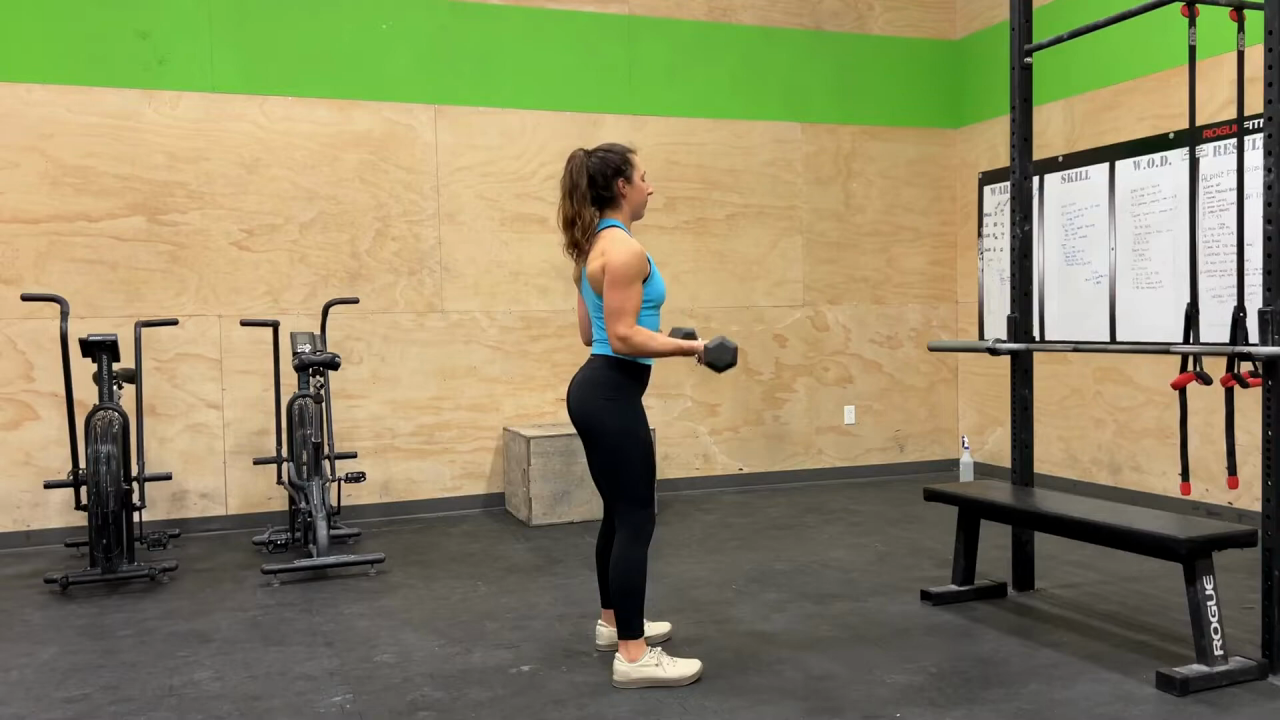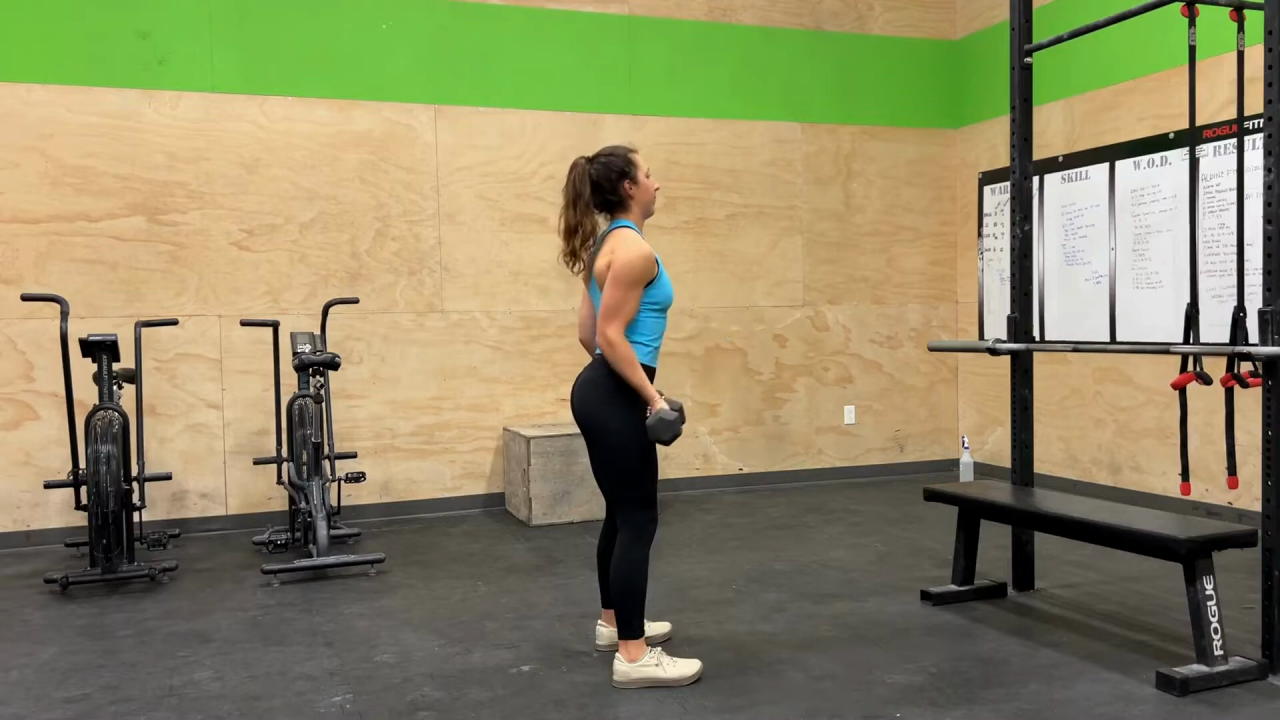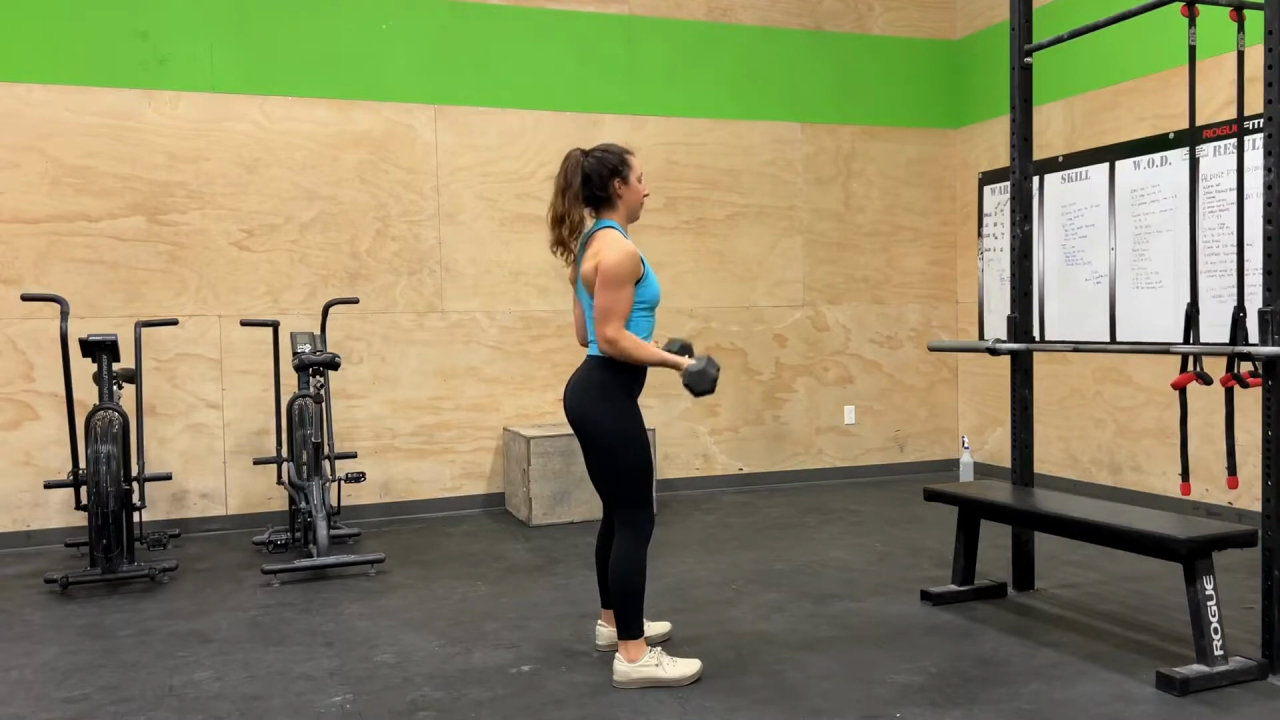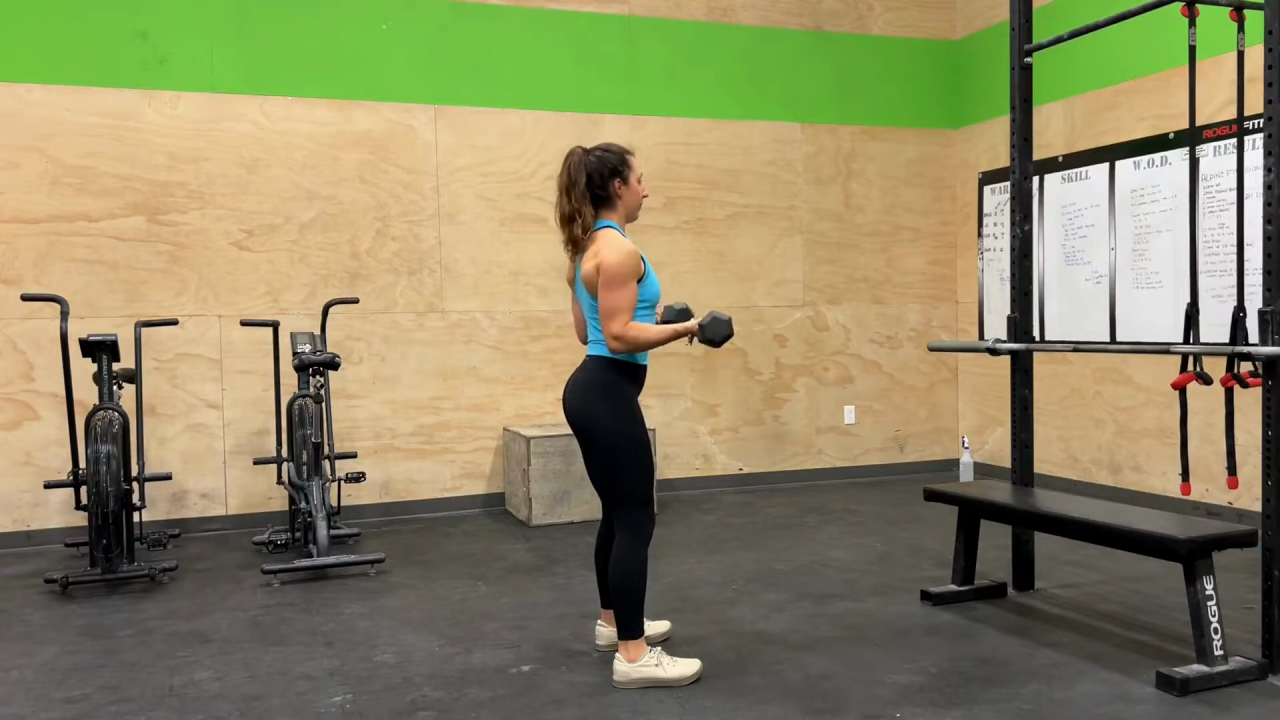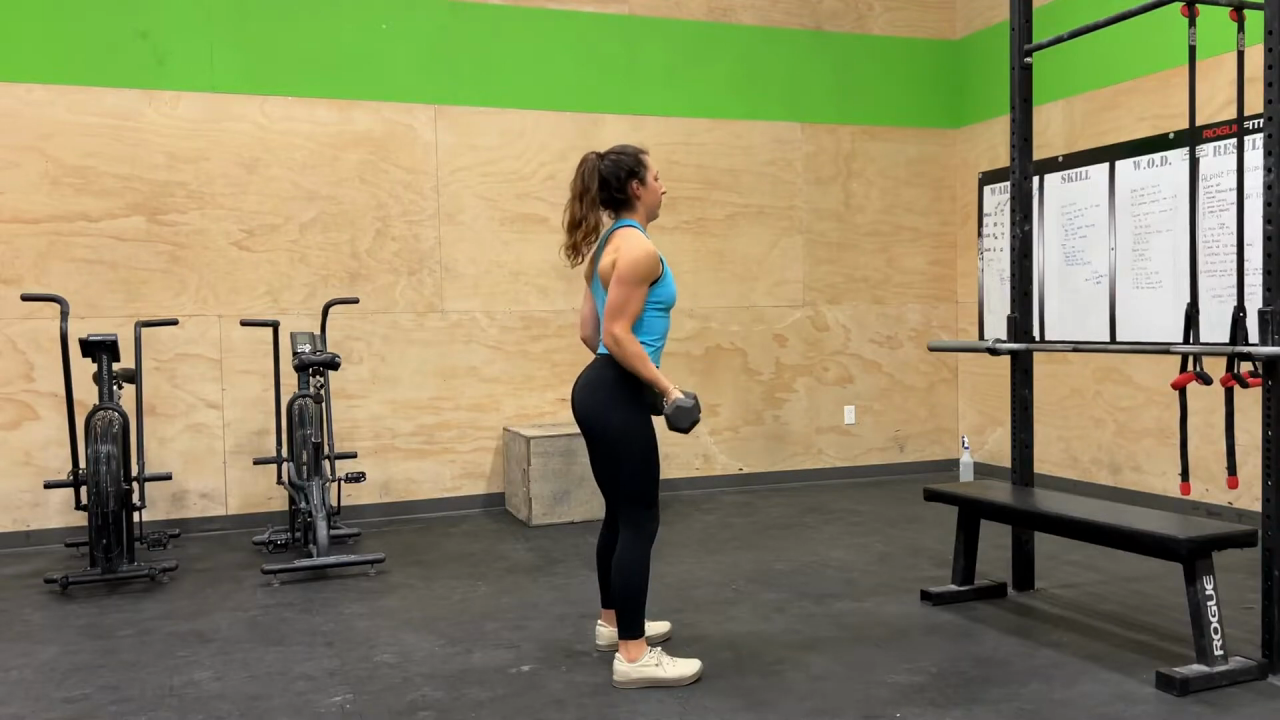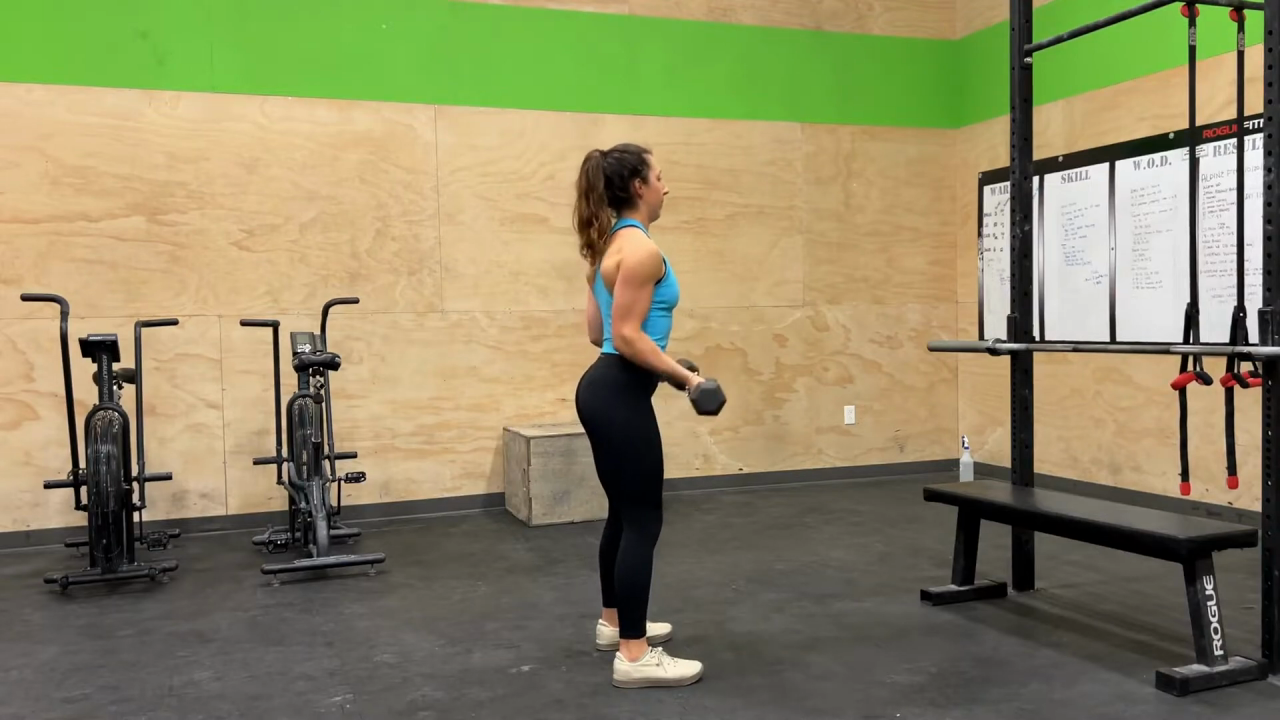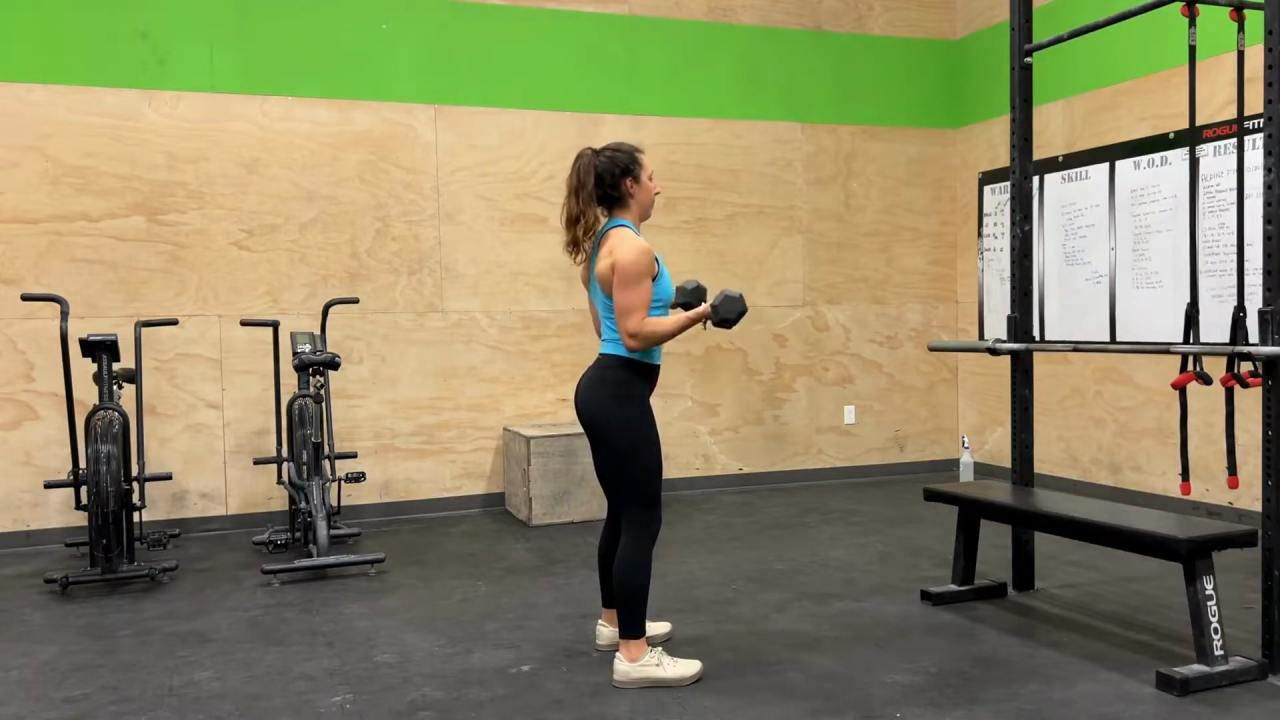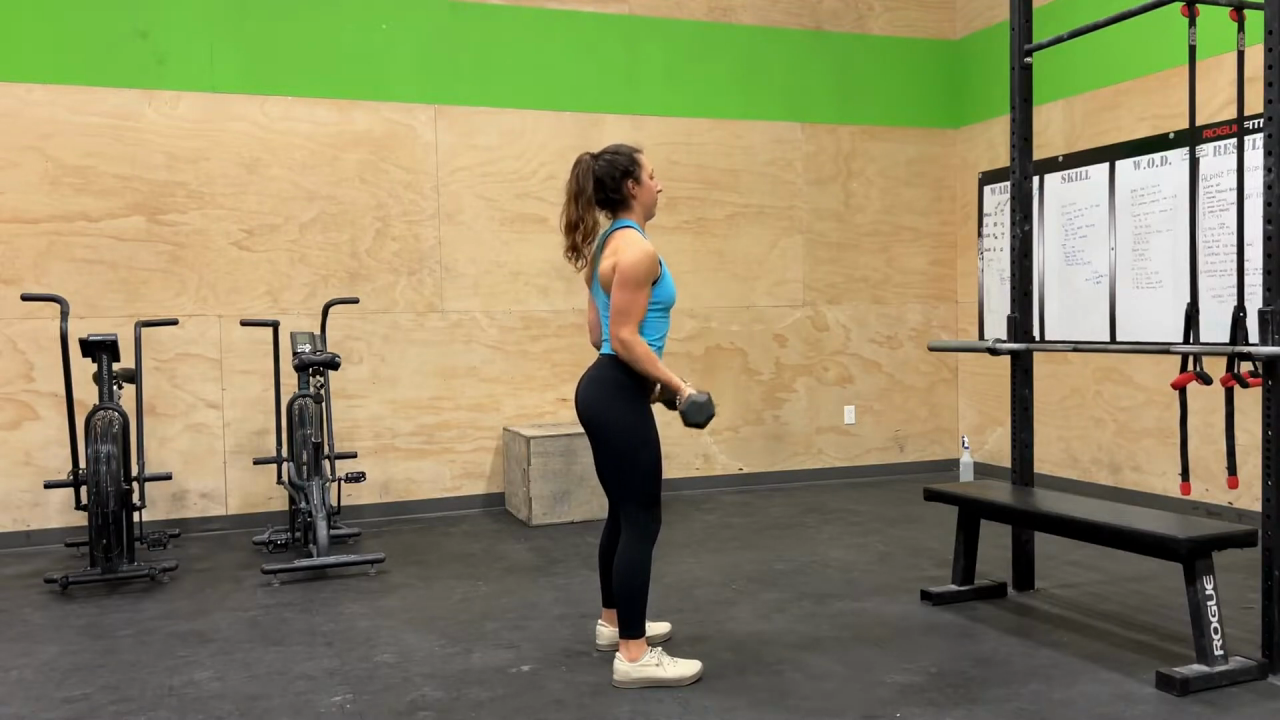
dt=0.4s
person 1, frame 1
left shoulder: (595, 245)
right shoulder: (624, 248)
right elbow: (624, 336)
left wrist: (663, 342)
right wrist: (689, 347)
left hip: (593, 388)
right hip: (611, 395)
left knee: (618, 514)
right knee: (635, 520)
left ankle: (613, 622)
right ankle: (633, 655)
person 1, frame 2
left shoulder: (608, 245)
right shoulder: (634, 249)
right elbow: (611, 335)
right wrist: (651, 395)
left hip: (598, 391)
right hip: (616, 398)
left knee: (621, 514)
right knee: (638, 521)
left ankle: (614, 622)
right ankle: (633, 657)
person 1, frame 3
left shoulder: (593, 244)
right shoulder: (617, 249)
right elbow: (610, 339)
left wrist: (649, 345)
right wrist: (675, 360)
left hip: (594, 389)
right hip: (607, 397)
left knee: (618, 515)
right knee: (635, 521)
left ankle: (613, 622)
right ankle: (633, 656)
person 1, frame 4
left shoulder: (589, 246)
right shoulder: (618, 248)
right elbow: (618, 335)
left wrist: (655, 321)
right wrist: (684, 328)
left hip: (591, 388)
right hip: (608, 394)
left knee: (617, 513)
right knee: (634, 521)
left ankle: (613, 622)
right ankle: (632, 656)
person 1, frame 5
left shoulder: (610, 243)
right shoulder: (638, 247)
right elbow: (617, 334)
right wrist: (665, 387)
left hip: (598, 389)
right hip: (618, 397)
left knee: (620, 513)
right knee: (639, 521)
left ankle: (614, 622)
right ankle: (634, 655)
person 1, frame 6
left shoulder: (611, 244)
right shoulder: (639, 248)
right elbow: (627, 338)
left wrist: (661, 360)
right wrist: (683, 374)
left hip: (603, 387)
right hip: (621, 395)
left knee: (624, 513)
right knee: (642, 520)
left ankle: (614, 622)
right ankle: (635, 657)
person 1, frame 7
left shoulder: (603, 243)
right shoulder: (631, 246)
right elbow: (634, 333)
left wrist: (668, 307)
right wrist: (698, 313)
left hip: (603, 387)
right hip: (620, 393)
left knee: (623, 513)
right knee: (641, 520)
left ankle: (614, 622)
right ankle: (635, 657)
person 1, frame 8
left shoulder: (607, 245)
right shoulder: (637, 249)
right elbow: (625, 338)
left wrist: (656, 378)
right wrist: (676, 384)
left hip: (602, 388)
right hip: (619, 397)
left knee: (623, 513)
right knee: (641, 521)
left ankle: (614, 622)
right ankle: (634, 656)
